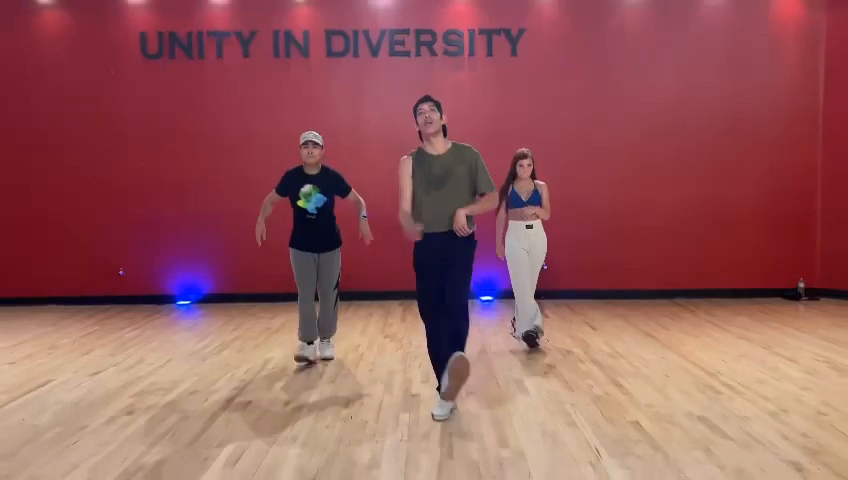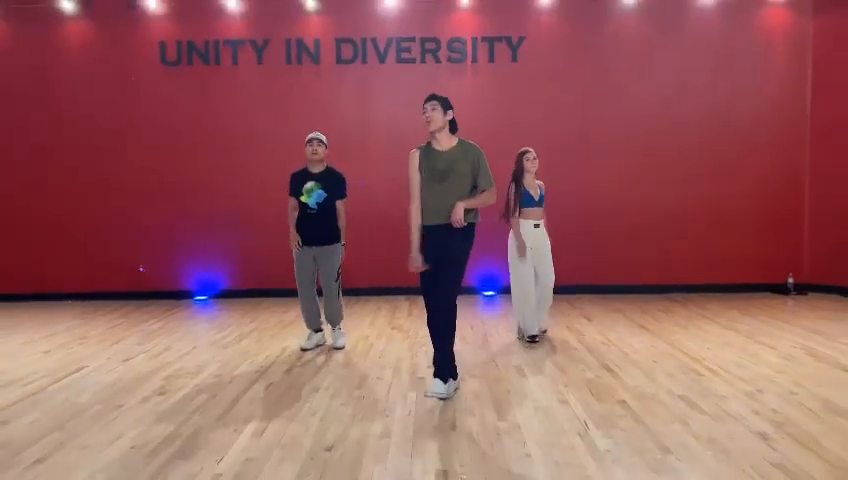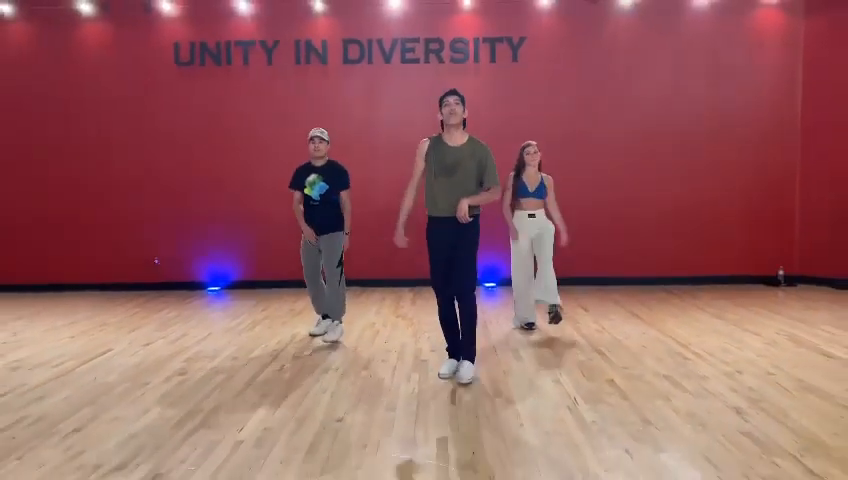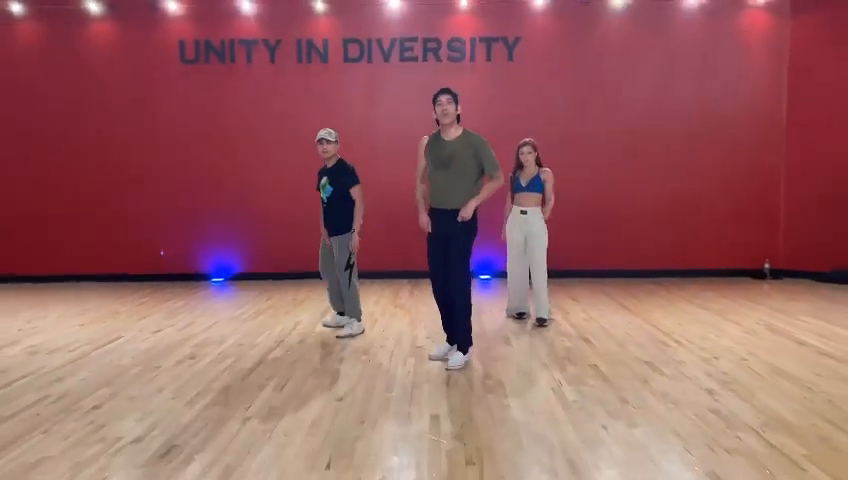
dt=0.5s
person 1, frame 1
left shoulder: (468, 155)
right shoulder: (409, 162)
left elbow: (491, 199)
right elbow: (405, 210)
left wrist: (464, 210)
right wrist: (409, 226)
left hip: (460, 241)
right hip: (426, 245)
left knee: (454, 301)
right knee: (432, 320)
left ankle: (455, 359)
right ankle: (447, 391)
person 1, frame 2
left shoulder: (472, 151)
right shoulder: (417, 156)
left elbow: (492, 193)
right elbow: (415, 203)
left wrist: (463, 203)
right wrist: (414, 249)
left hip: (459, 233)
right hip: (429, 234)
left knee: (445, 299)
right knee: (433, 305)
left ankle: (442, 374)
right ankle: (448, 372)
person 1, frame 3
left shoulder: (480, 150)
right shoulder: (427, 147)
left elbow: (495, 192)
right elbow: (412, 187)
left wrist: (468, 200)
right wrist: (400, 225)
left hip: (465, 227)
right hip: (436, 226)
left knee: (464, 290)
right knee: (442, 292)
left ankle: (468, 357)
right ankle: (454, 354)
person 1, frame 4
left shoulder: (474, 142)
right shoulder: (427, 143)
left elbow: (497, 178)
right elbow: (420, 181)
left wrist: (473, 202)
right wrist: (421, 212)
left hip: (462, 220)
right hip: (436, 218)
left knee: (458, 279)
right knee: (438, 282)
left ankle: (463, 347)
right ankle: (451, 340)
person 2, frame 1
left shoulder: (332, 177)
right shoulder: (291, 177)
left elbow: (357, 200)
right elbow: (270, 200)
left wrist: (363, 220)
right wrist: (261, 221)
left hip: (329, 245)
right hip: (300, 246)
left knee: (329, 294)
right knee: (305, 295)
left ankle: (326, 339)
right ankle: (307, 344)
person 2, frame 2
left shoulder: (336, 178)
right shoulder: (296, 177)
left elbow: (341, 212)
right elbow: (292, 208)
left wrist: (342, 243)
right wrist: (292, 232)
left hip: (330, 242)
right hip: (303, 242)
left knee: (331, 288)
right knee: (304, 289)
left ankle: (336, 328)
right ankle: (315, 331)
person 2, frame 3
left shoulder: (338, 170)
right shoulder: (301, 172)
left elbow: (346, 203)
right elbow: (297, 202)
left wrist: (346, 232)
right wrist: (303, 226)
left hip: (333, 231)
right hip: (310, 232)
left knee: (333, 275)
right knee: (311, 276)
left ankle: (336, 322)
right ankle: (324, 317)
person 2, frame 4
left shoulder: (346, 170)
right shoulder: (322, 172)
left elbow: (359, 201)
left wrist: (355, 231)
right wrist: (323, 228)
left hip: (345, 232)
right hip: (330, 232)
left knee: (345, 274)
right knee: (327, 271)
left ankle: (355, 321)
right ankle: (341, 314)
person 3, frame 1
left shoulder: (541, 186)
right shoulder: (508, 188)
left elbow: (547, 214)
right elbow: (501, 217)
left wrist: (535, 209)
right wrist: (499, 243)
left hip: (537, 236)
right hip: (515, 237)
left knee: (529, 283)
right knee: (522, 283)
left ankle: (521, 323)
right ankle: (530, 326)
person 3, frame 2
left shoulder: (541, 186)
right shoulder: (515, 186)
right elbow: (512, 216)
left wrist: (542, 230)
right wrist: (520, 240)
left hip: (541, 234)
right hip: (521, 235)
left knee: (547, 279)
right knee: (524, 283)
left ankle: (537, 322)
right ankle: (528, 328)
person 3, frame 3
left shoulder: (547, 179)
right shoulder: (514, 178)
left elbow: (553, 206)
right elbow: (506, 205)
left wrist: (563, 229)
right wrist: (512, 226)
left hip: (542, 224)
right hip: (519, 225)
left knee: (546, 261)
right knee: (522, 271)
left ankle: (552, 304)
right ankle: (525, 317)
person 3, frame 4
left shoulder: (545, 173)
right shoulder: (515, 174)
left elbow: (549, 198)
right elbow: (509, 201)
left wrist: (548, 210)
right wrist: (505, 225)
left hip: (535, 220)
right hip: (515, 220)
left knee: (538, 266)
right knee: (516, 266)
left ankle: (542, 311)
right ankle: (518, 307)
